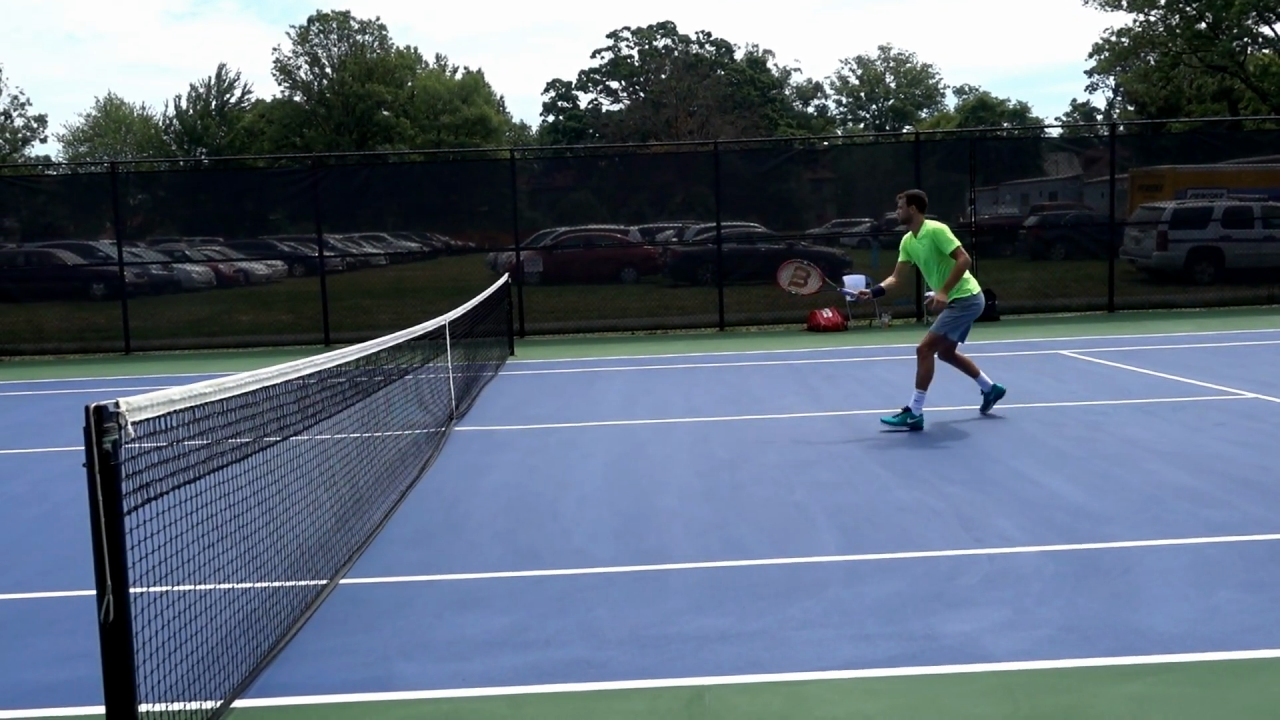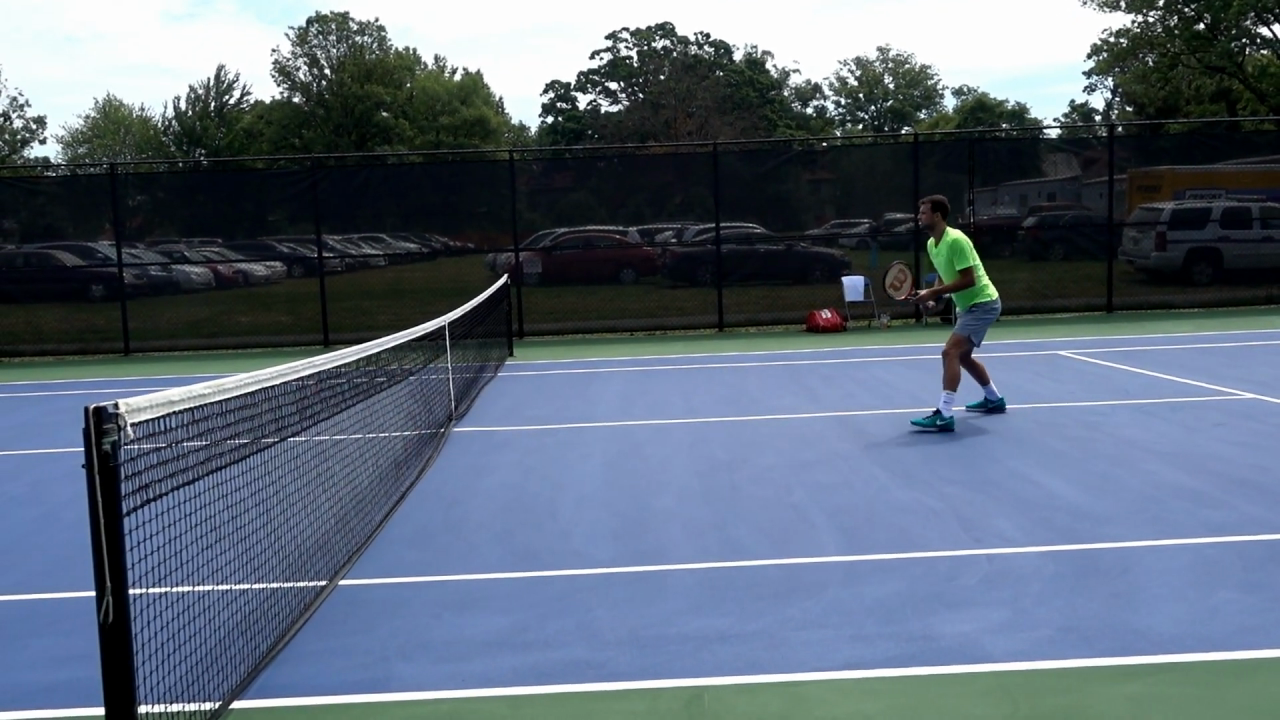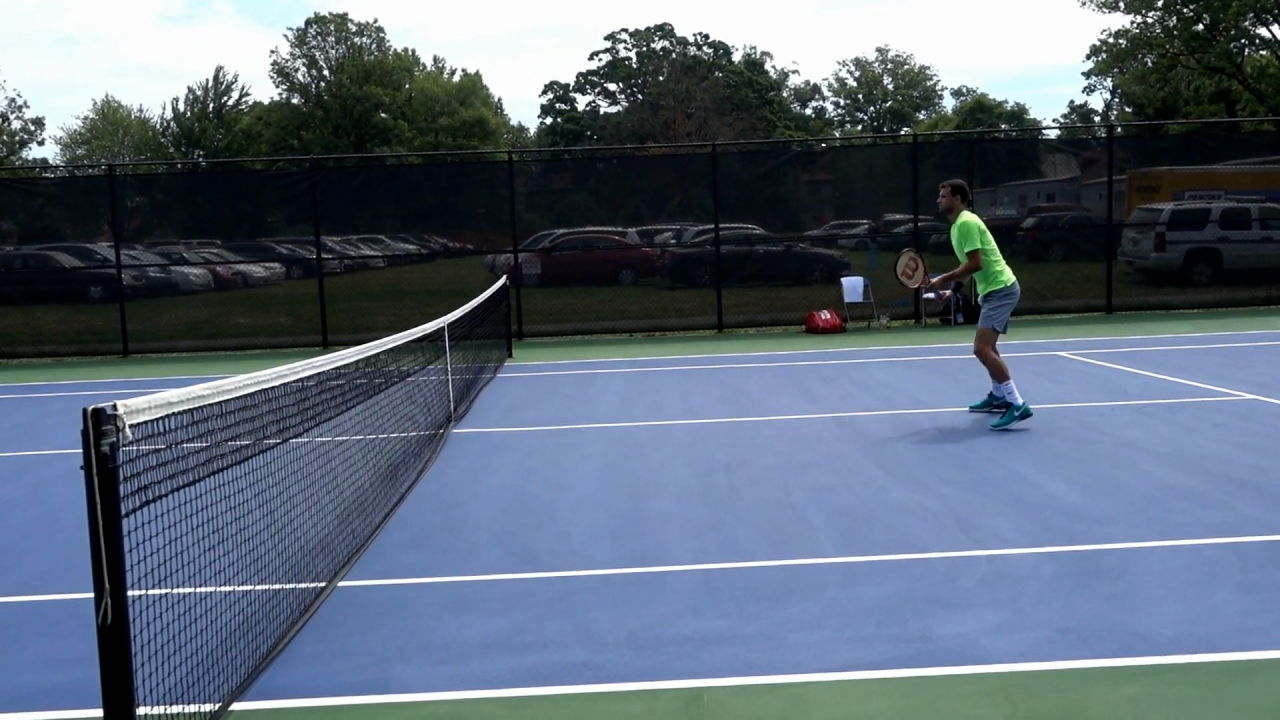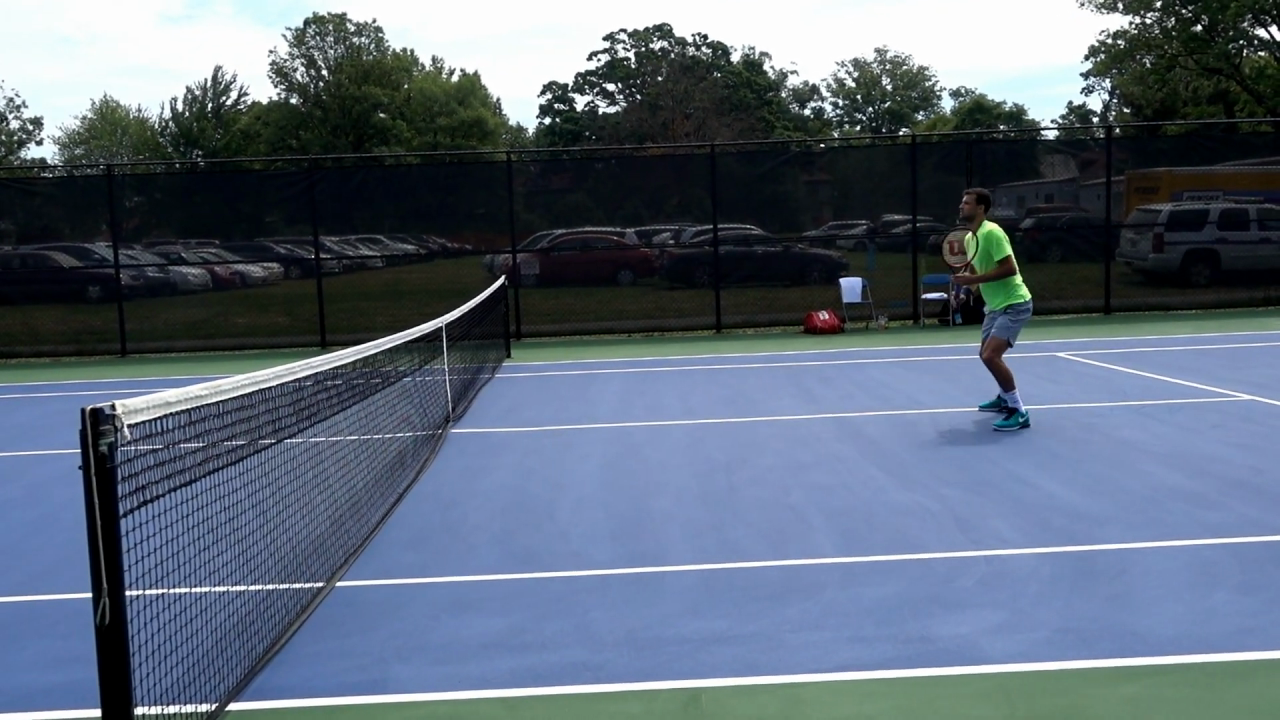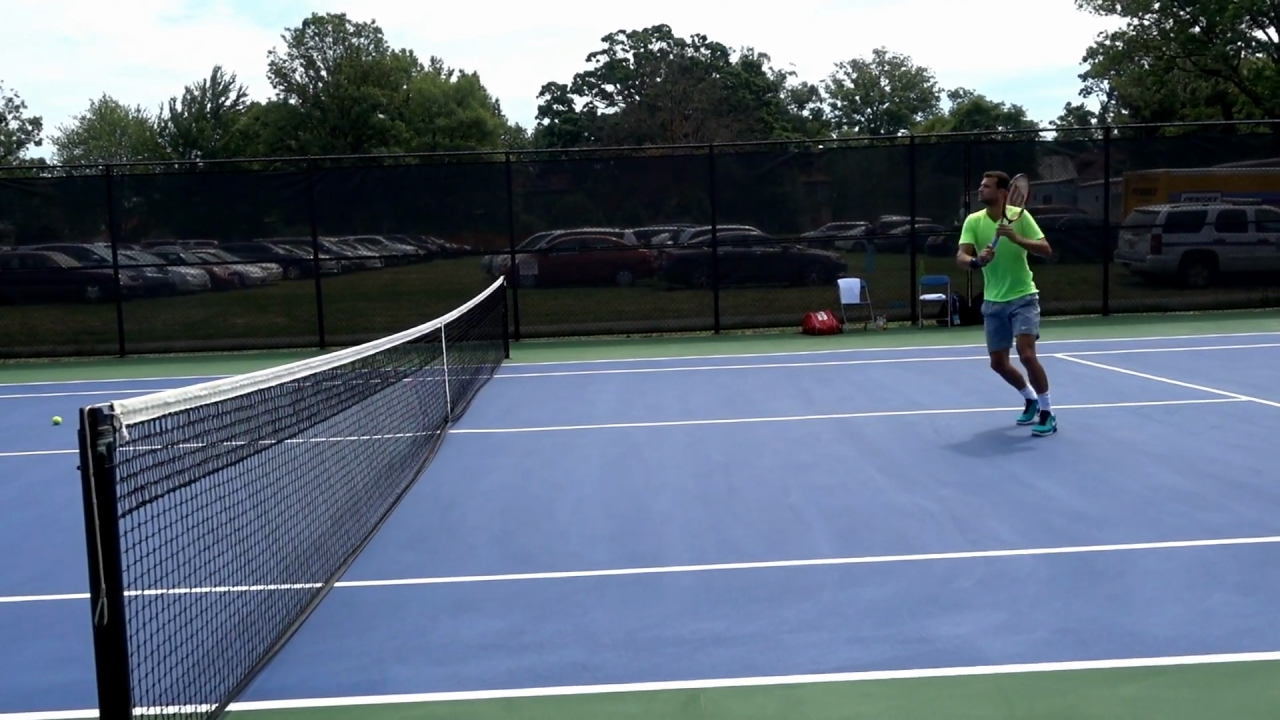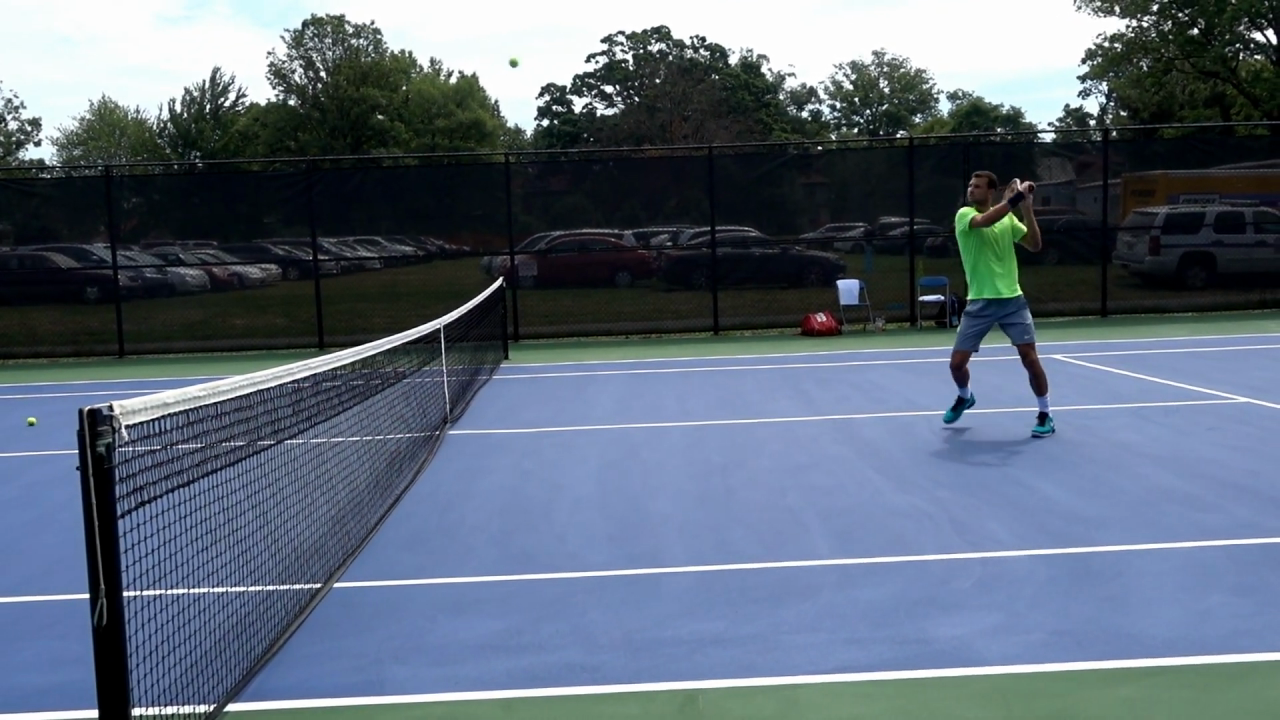
dt=0.3s
person 1, frame 1
left shoulder: (936, 229)
right shoulder: (907, 241)
left elbow: (964, 260)
right elbow: (896, 278)
left wrist: (943, 291)
right wrist: (874, 291)
left hip: (967, 298)
right hip: (959, 300)
left knee: (924, 349)
right knee: (946, 353)
left ankle: (914, 413)
right ankle: (990, 388)
person 1, frame 2
left shoulder: (956, 240)
right shoulder: (931, 244)
left elbow: (968, 280)
right elbow: (943, 276)
left wrist: (933, 293)
right wrist: (933, 297)
left hip: (983, 303)
right hip: (968, 306)
left knee: (950, 353)
right knee: (961, 356)
left ankle: (944, 415)
right ankle: (994, 398)
person 1, frame 3
left shoulder: (966, 223)
right shoulder: (957, 226)
left elbow: (975, 264)
left wrist: (943, 279)
right wrist: (950, 285)
left hip: (1001, 291)
right hip: (991, 291)
left knee: (981, 348)
right knee: (984, 345)
left ankle: (1017, 405)
right ankle: (998, 395)
person 1, frame 4
left shoulder: (990, 232)
right shoulder: (969, 237)
left elbow: (1010, 269)
right elbow: (977, 272)
left wrist: (974, 279)
right wrist: (964, 283)
left hip: (1015, 304)
right hip: (997, 305)
left knee: (990, 356)
right knee: (989, 354)
left ankle: (1018, 412)
right ankle: (1005, 398)
person 1, frame 5
left shoulder: (1021, 217)
right shoulder: (973, 221)
left elbow: (1047, 251)
right elbow: (961, 258)
left wrist: (1017, 238)
right wrist: (977, 261)
left hip: (1024, 298)
right hip: (994, 302)
left knee: (1026, 354)
right knee: (998, 363)
left ankle: (1046, 413)
right ankle: (1032, 398)
person 1, frame 6
left shoulder: (1008, 217)
right shoulder: (964, 215)
left elbow: (1035, 246)
right elbow: (984, 222)
left wrist: (1027, 209)
right wrist: (1013, 198)
left hip: (1012, 300)
right hip: (979, 303)
left knee: (1030, 358)
right knee: (957, 363)
left ankle: (1045, 415)
right ankle: (964, 396)
